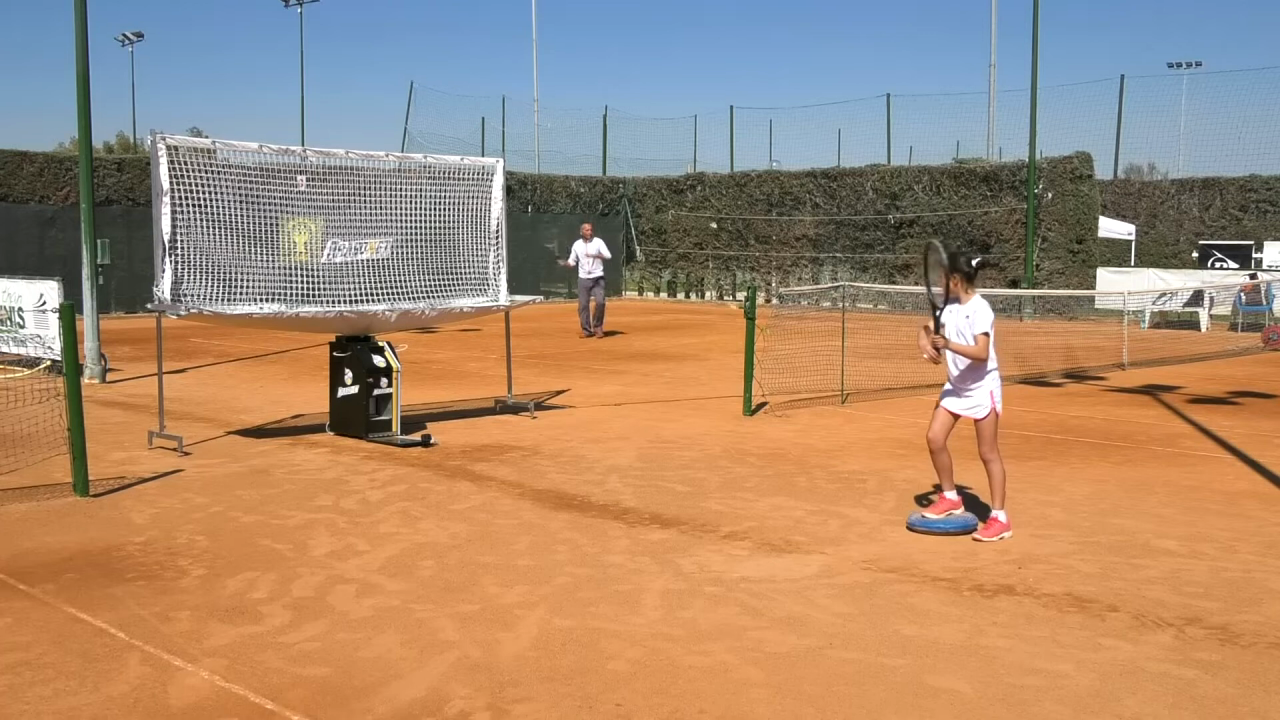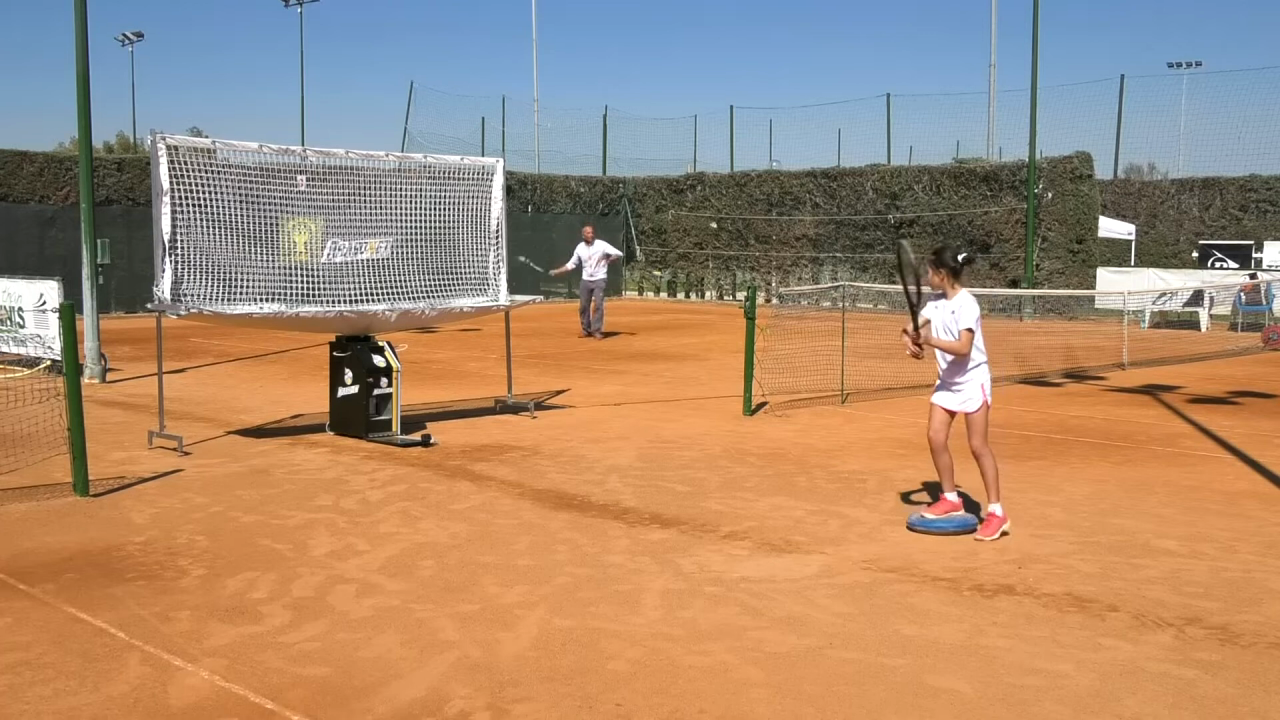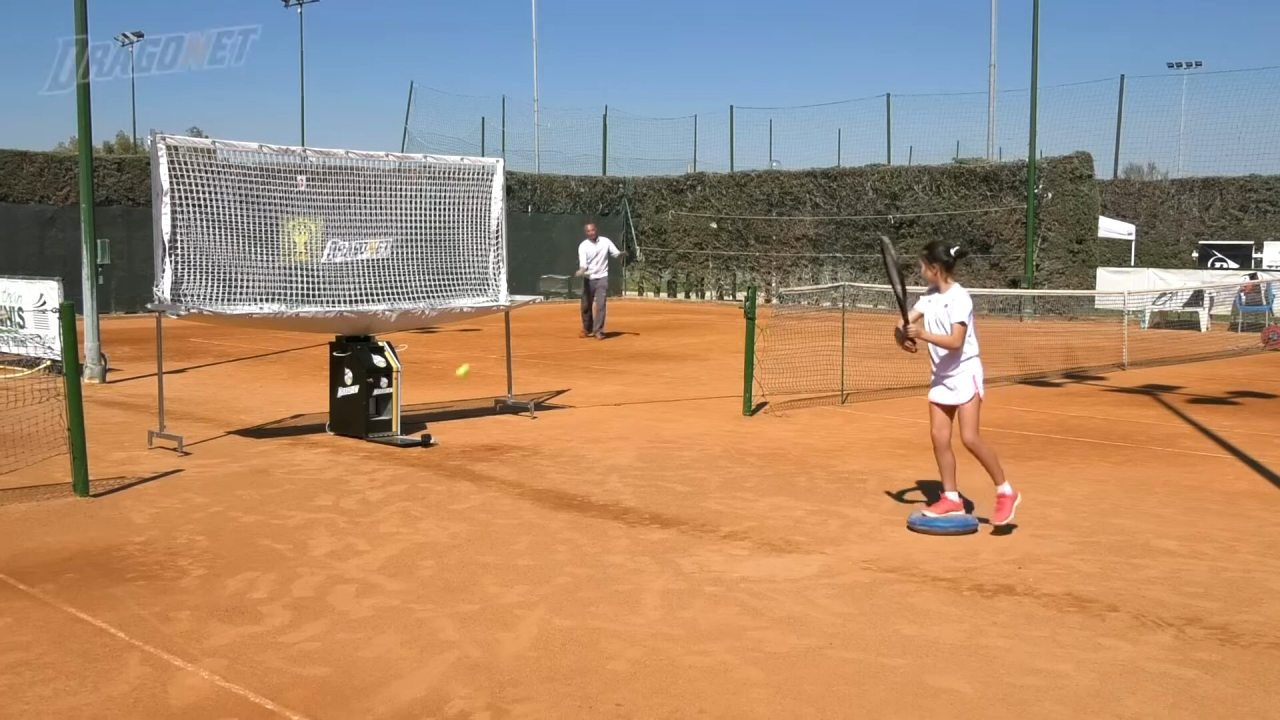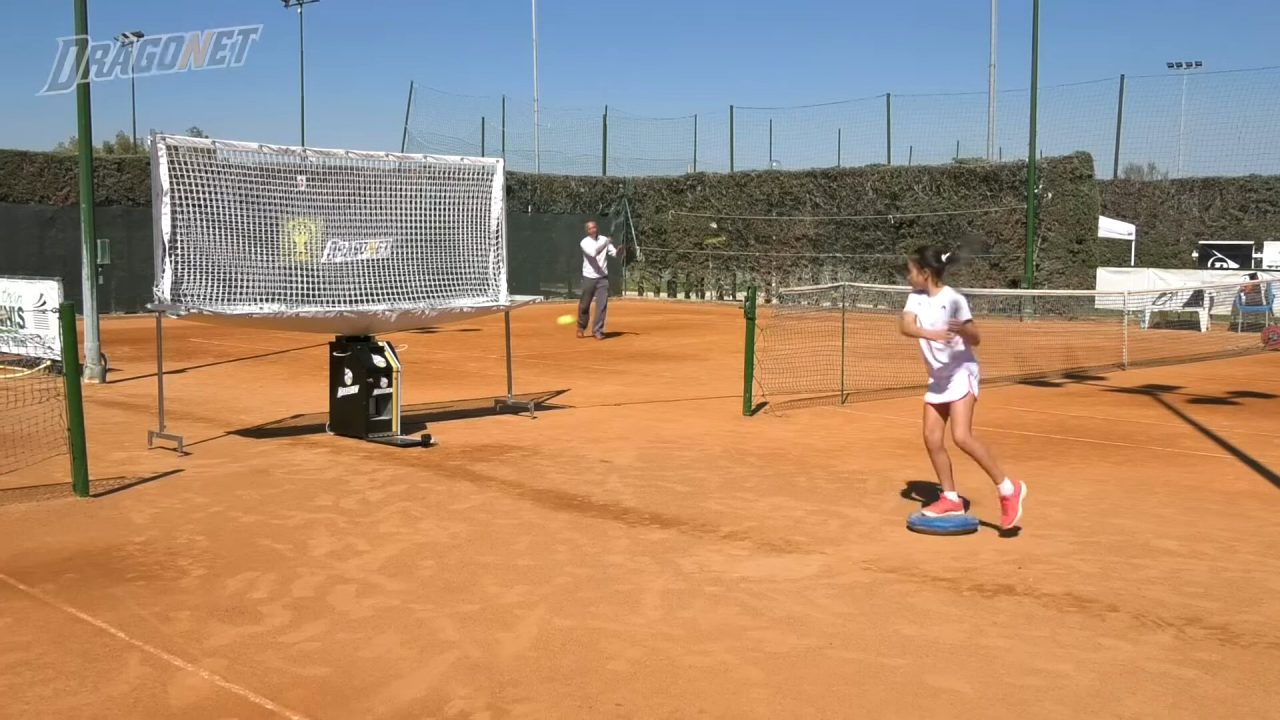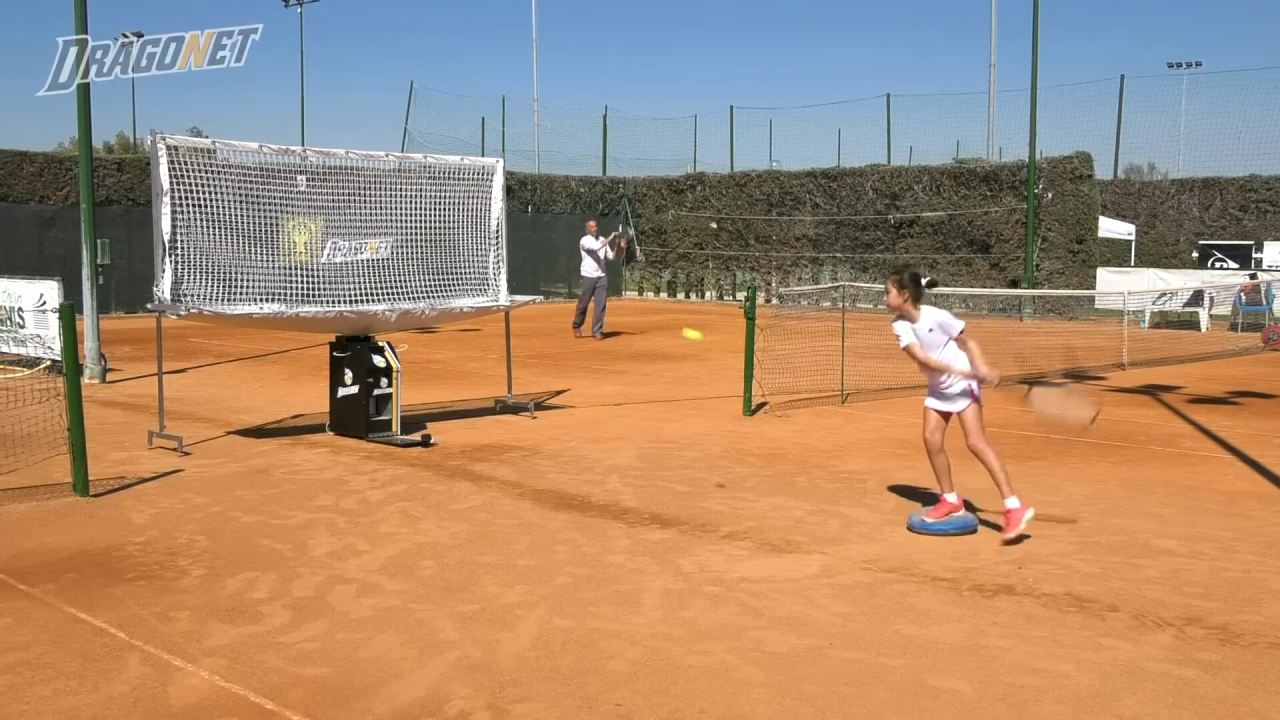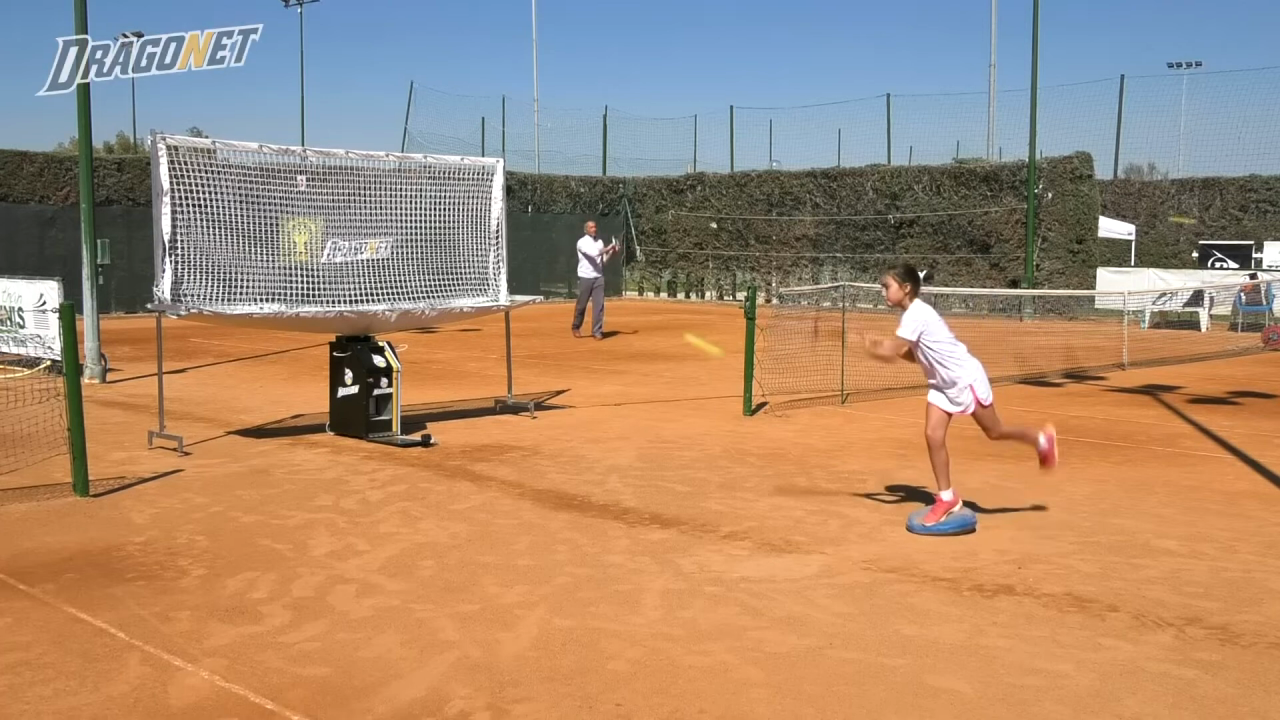
dt=0.2s
person 1, frame 1
left shoulder: (980, 309)
right shoulder: (949, 305)
left elbow: (981, 353)
right elbow: (925, 330)
left wrist: (948, 344)
right wrist: (927, 346)
left hip: (982, 387)
right hip: (956, 386)
left knee: (988, 452)
right knee: (934, 438)
left ankle: (1000, 518)
right ankle: (950, 498)
person 1, frame 2
left shoulder: (967, 304)
right shoulder: (935, 301)
left elbow: (963, 348)
right elbow: (914, 327)
left wrist: (930, 340)
right wrist: (911, 340)
left hip: (973, 381)
right hip: (947, 381)
left knee: (978, 446)
right knee: (935, 438)
left ankle: (996, 513)
right ankle: (950, 499)
person 1, frame 3
left shoulder: (960, 298)
right shoulder: (929, 295)
left elbow: (955, 343)
right elbow: (908, 321)
left wrist: (921, 335)
right wrist: (904, 335)
left hip: (965, 374)
right hip: (941, 376)
left knee: (970, 438)
right knee: (939, 438)
left ankle: (1005, 493)
right ankle: (951, 499)
person 1, frame 4
left shoulder: (954, 299)
right shoulder: (915, 297)
left elbow: (975, 339)
right elbow: (906, 326)
left wrist: (964, 330)
right wrist: (931, 333)
left hip: (961, 373)
right hip: (937, 377)
left knee: (961, 437)
right knee: (931, 438)
left ankle: (1008, 490)
right ankle: (950, 498)
person 1, frame 5
left shoulder: (939, 317)
right shoulder: (900, 324)
left elbow: (968, 342)
right elbow: (922, 359)
left wrist: (982, 368)
right wrist: (959, 371)
left hip: (962, 385)
right hip: (938, 389)
left knee: (976, 443)
right knee: (931, 440)
left ankle: (1014, 507)
right ankle: (950, 500)
person 1, frame 6
left shoulder: (917, 314)
right shoulder: (909, 316)
left elbow: (894, 350)
right elbow: (910, 355)
left wrist: (874, 350)
right wrist: (881, 347)
left hip: (966, 379)
right hip: (942, 383)
left knee: (994, 432)
right knee: (933, 436)
left ankle: (1042, 440)
right ankle: (947, 498)
